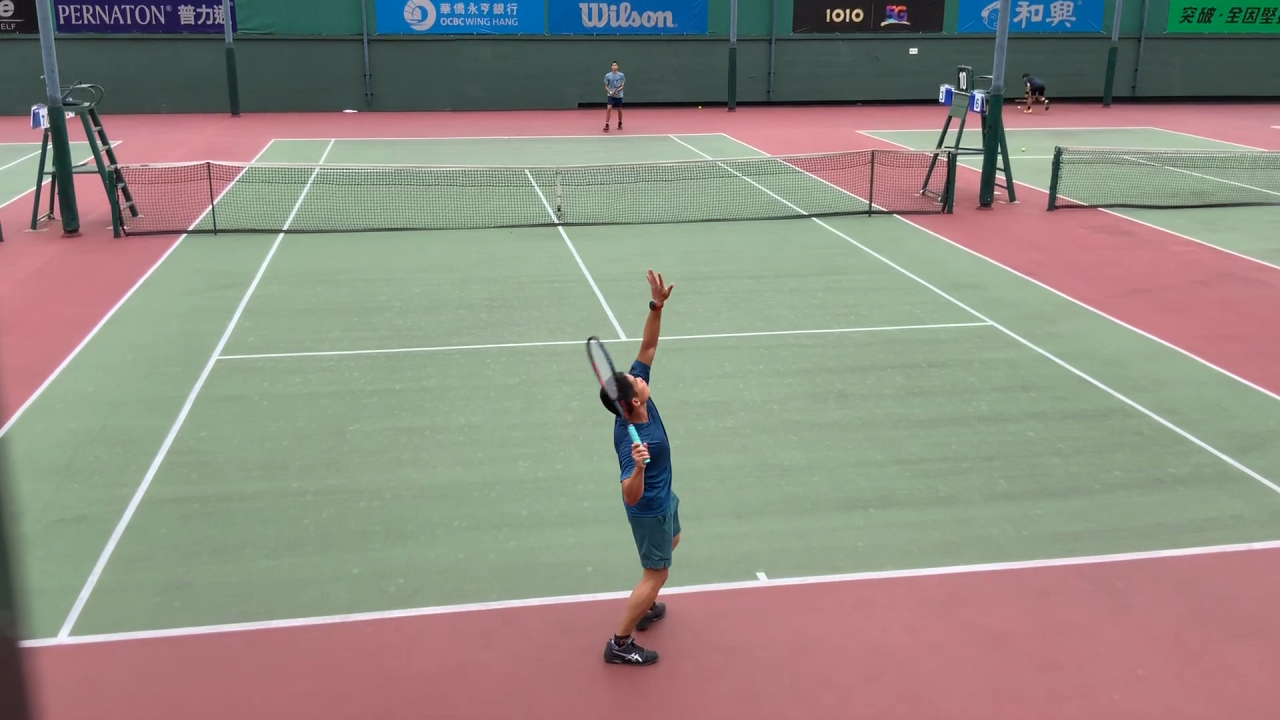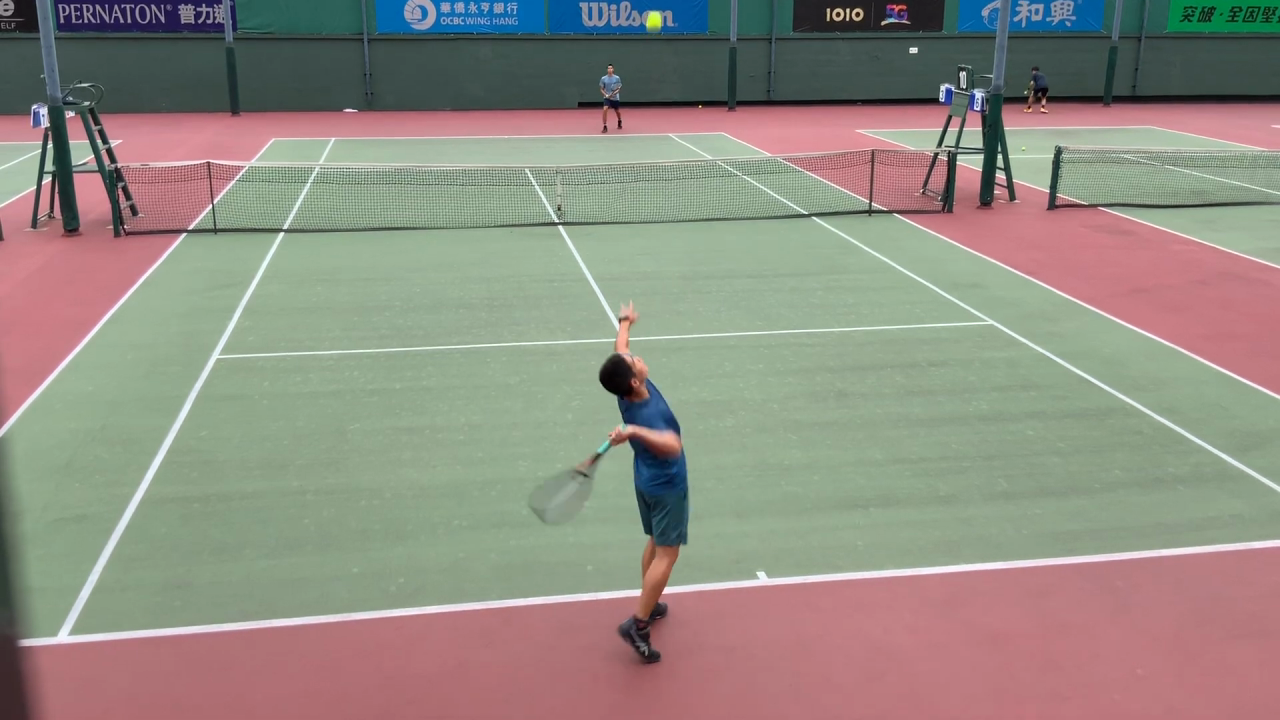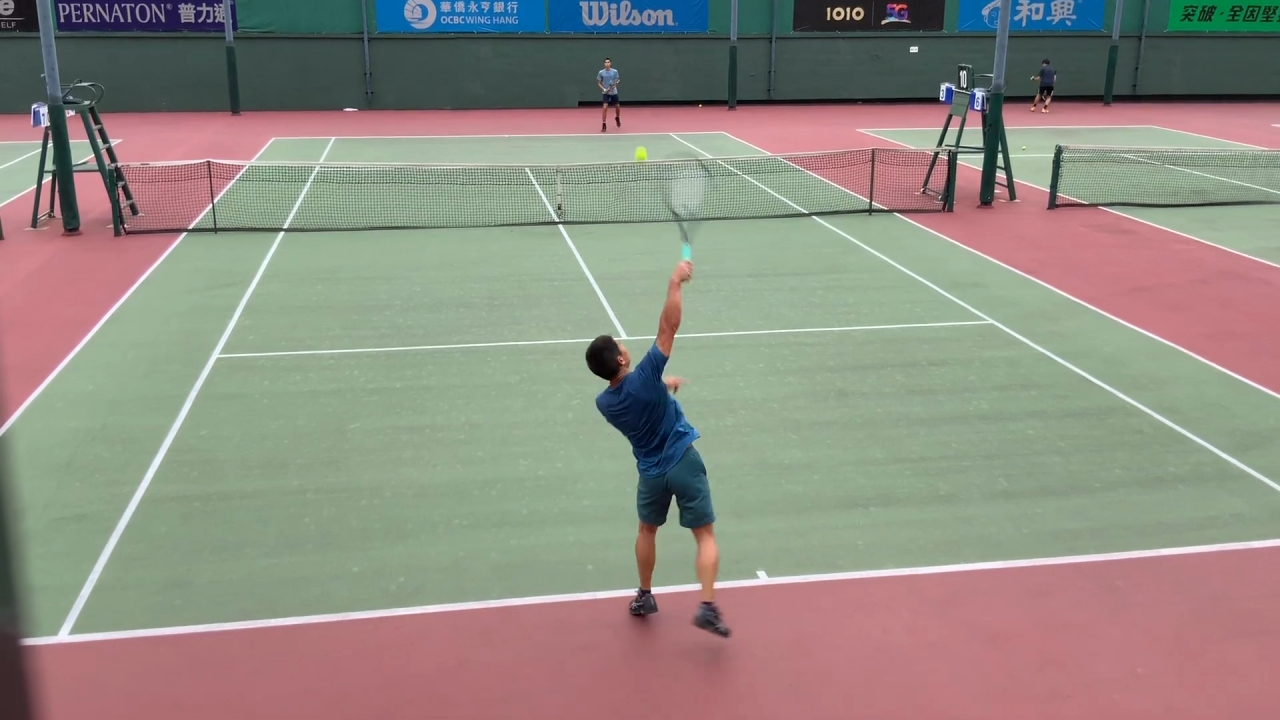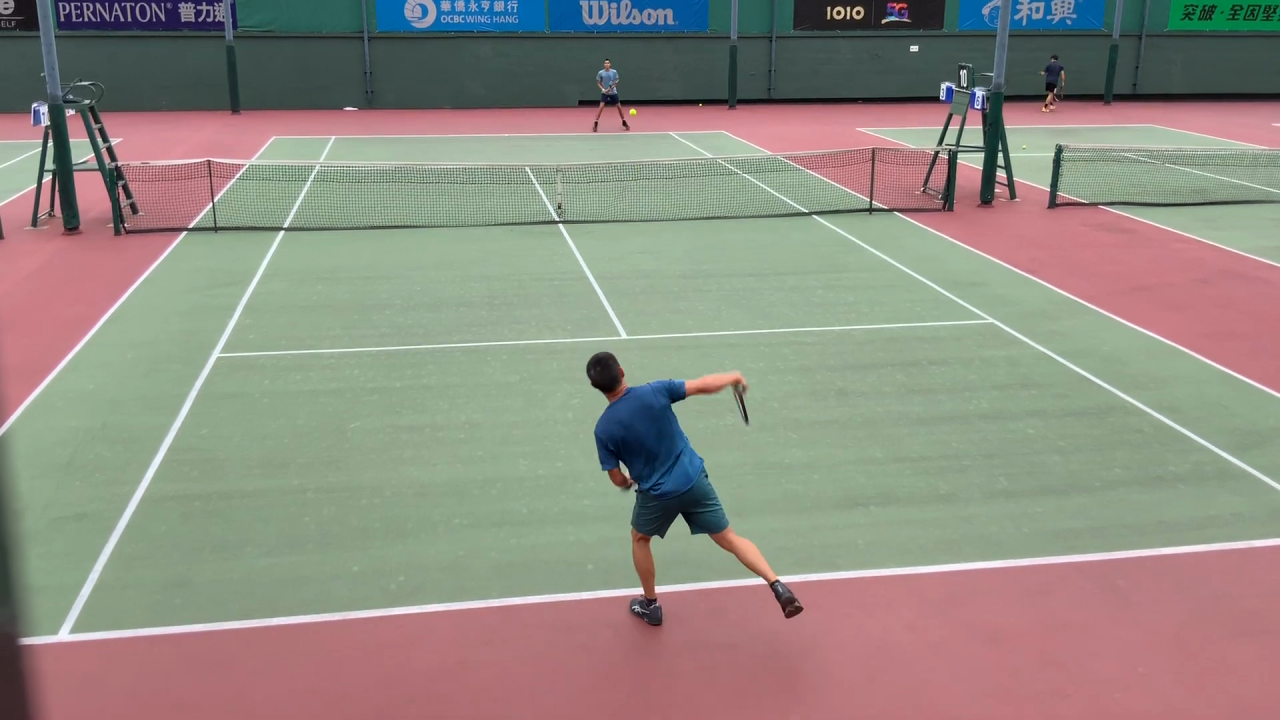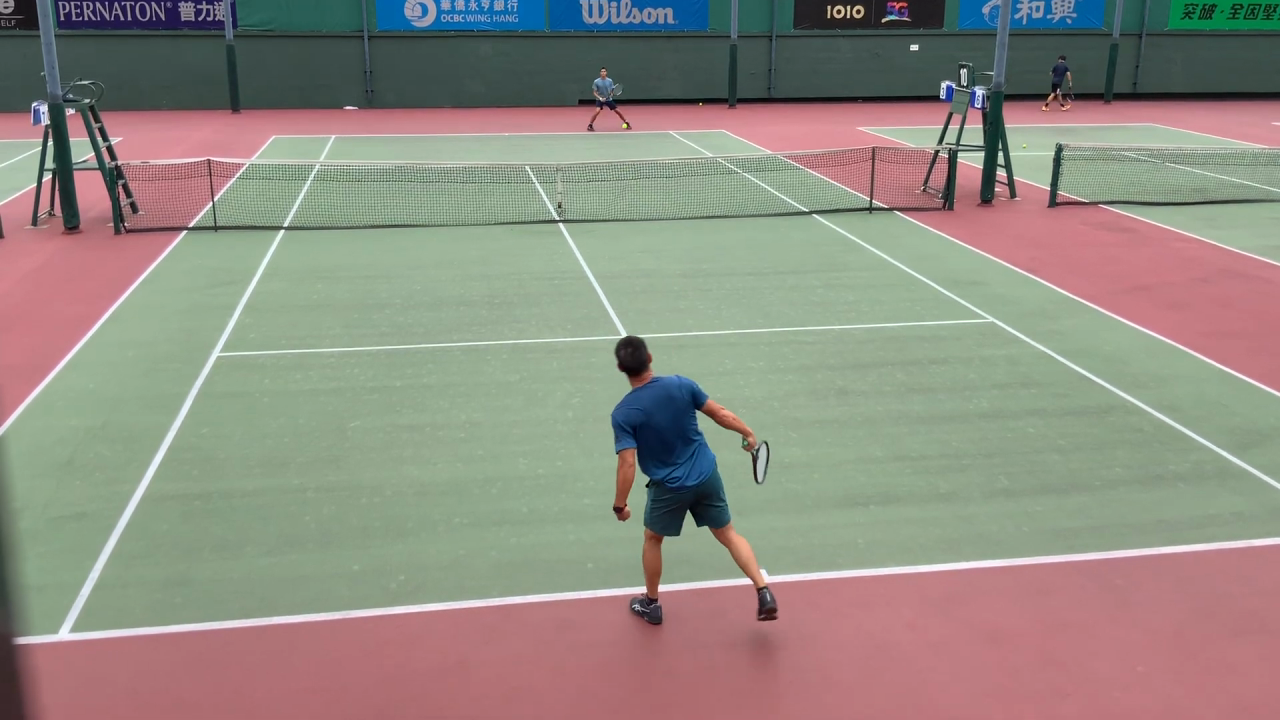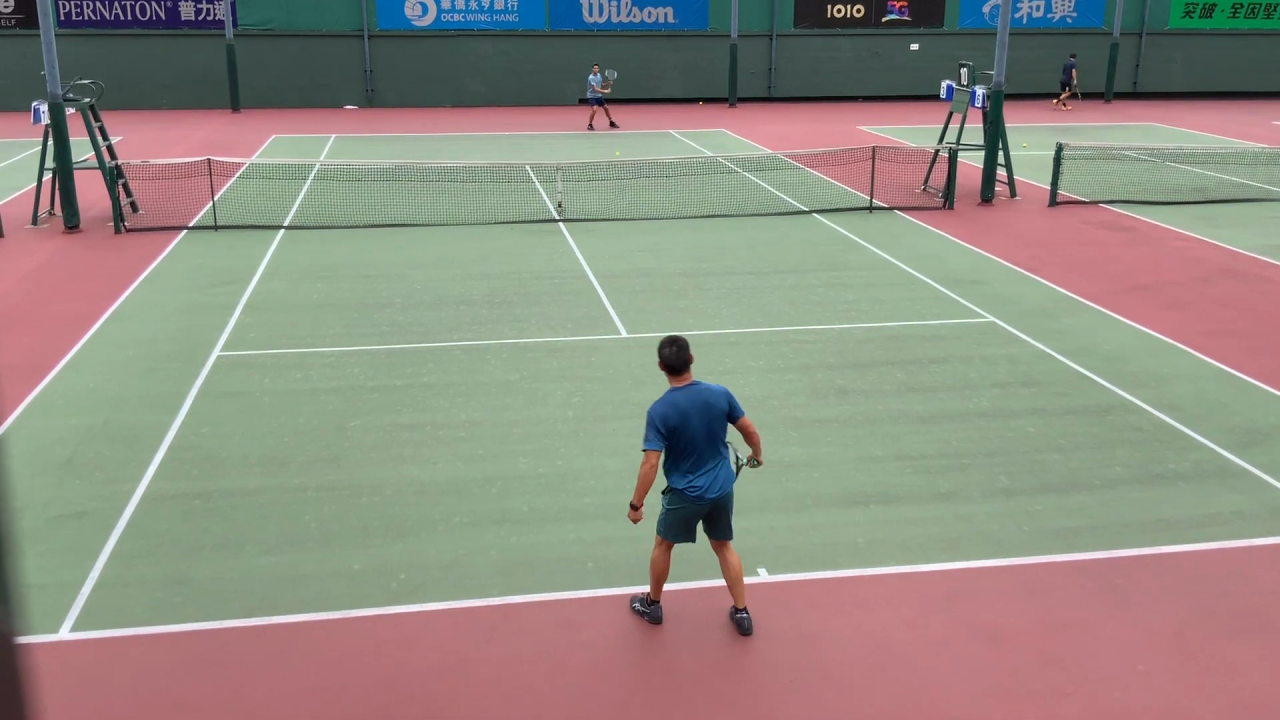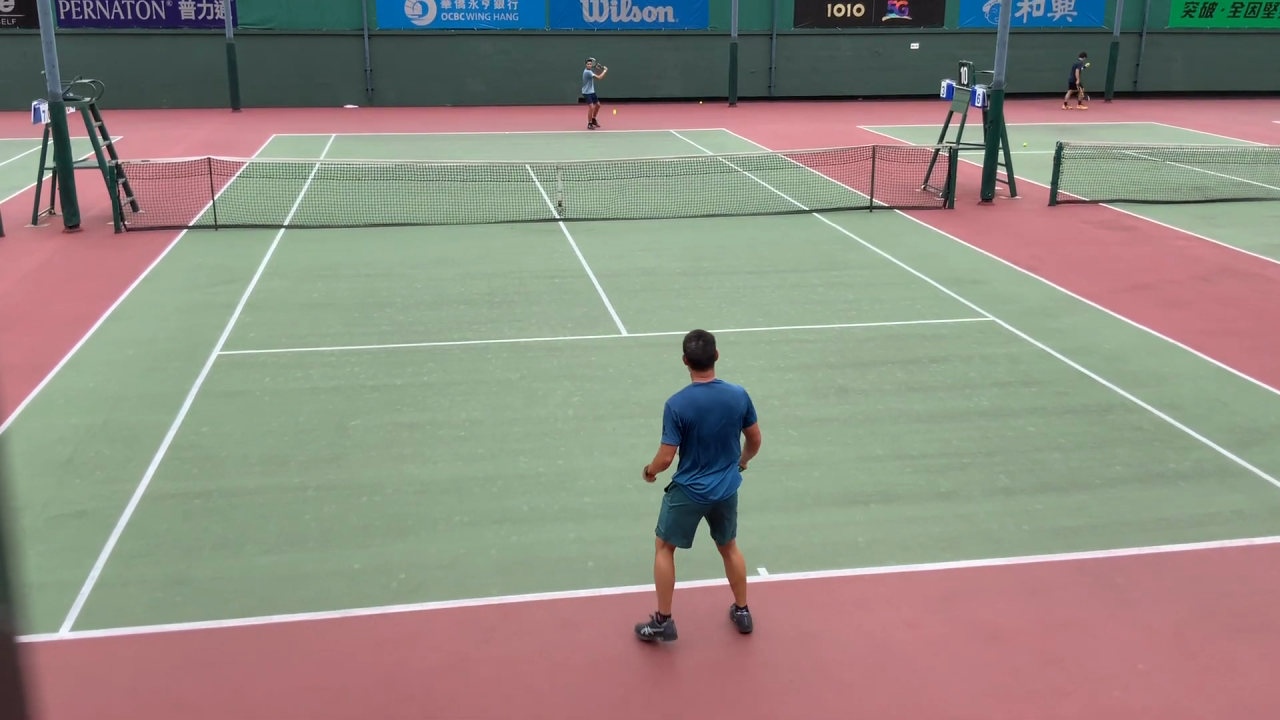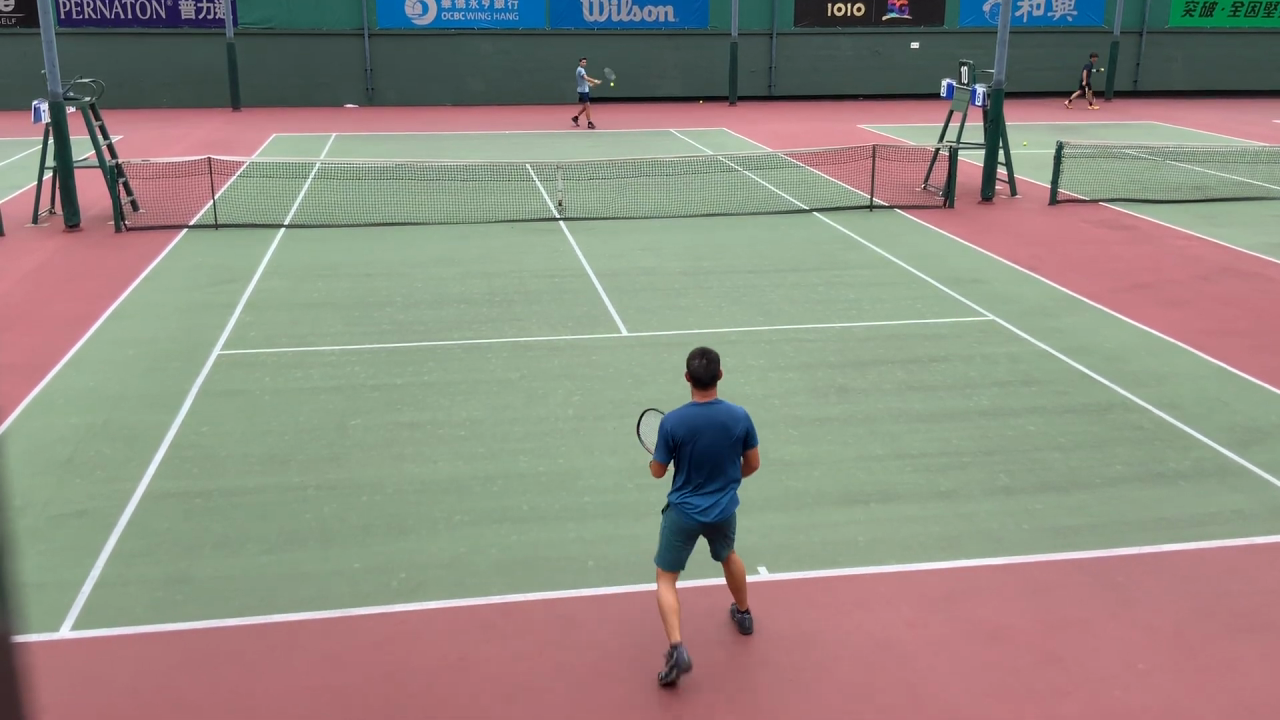
dt=0.2s
person 1, frame 1
left shoulder: (634, 394)
right shoulder: (630, 438)
left elbow: (647, 346)
right elbow: (633, 497)
left wrist: (657, 305)
right wrist: (637, 466)
left hip: (661, 498)
right hip: (650, 507)
left knee: (671, 540)
right knee: (656, 574)
left ankle: (646, 608)
right ankle: (620, 643)
person 1, frame 2
left shoulder: (628, 389)
right shoulder: (647, 413)
left elbow: (620, 350)
right elbow: (673, 448)
left wrist: (625, 322)
right wrist: (636, 431)
left hip: (653, 481)
right hip: (665, 485)
left knee: (658, 541)
right knee: (667, 553)
left ankle: (649, 606)
right ankle: (637, 623)
person 1, frame 3
left shoulder: (604, 403)
right shoulder: (642, 379)
right elbow: (668, 327)
right wrist: (675, 282)
left hip: (651, 474)
right hip: (683, 464)
left knee: (647, 531)
right knee: (705, 535)
left ankle: (644, 596)
right ankle: (707, 606)
person 1, frame 4
left shoulder: (604, 429)
right shoulder: (652, 393)
left elbow: (616, 478)
right elbow: (702, 385)
left wrist: (629, 483)
right wrist: (733, 377)
left hip: (655, 494)
right hip: (692, 481)
left knee: (640, 538)
right knee: (730, 539)
left ankle: (650, 605)
right ankle: (777, 587)
person 1, frame 5
left shoulder: (623, 413)
right shoulder: (677, 385)
left elbow: (628, 464)
right elbow: (719, 413)
left wrist: (620, 504)
right wrist: (747, 433)
left hip: (668, 486)
right hip: (706, 475)
left knee: (652, 539)
right knee: (727, 534)
left ankle: (651, 603)
right ankle: (763, 591)
person 1, frame 6
left shoulder: (659, 411)
right shoulder: (719, 394)
left elbow: (651, 464)
right elbow: (749, 431)
left wrist: (636, 504)
right wrist: (757, 453)
left hip: (685, 494)
right hip: (722, 488)
left knee: (663, 545)
right knee: (723, 547)
left ankle: (652, 603)
right ankle: (741, 612)
person 1, frame 7
left shoulder: (677, 404)
right shoulder: (739, 395)
left elbow: (666, 457)
right elbow: (755, 439)
left wrist: (649, 471)
right wrist: (743, 460)
left hip: (688, 492)
right hip: (726, 489)
left knee: (664, 548)
right knee: (728, 548)
left ankle: (663, 620)
right ankle: (742, 611)
person 1, frame 8
left shoulder: (673, 421)
right shoulder: (740, 417)
left elbow: (657, 471)
right elbow: (752, 464)
left wrist: (656, 459)
left hip: (683, 512)
right hip: (723, 509)
left knee: (666, 579)
right knee: (728, 557)
left ankle: (677, 650)
right ankle: (743, 613)
